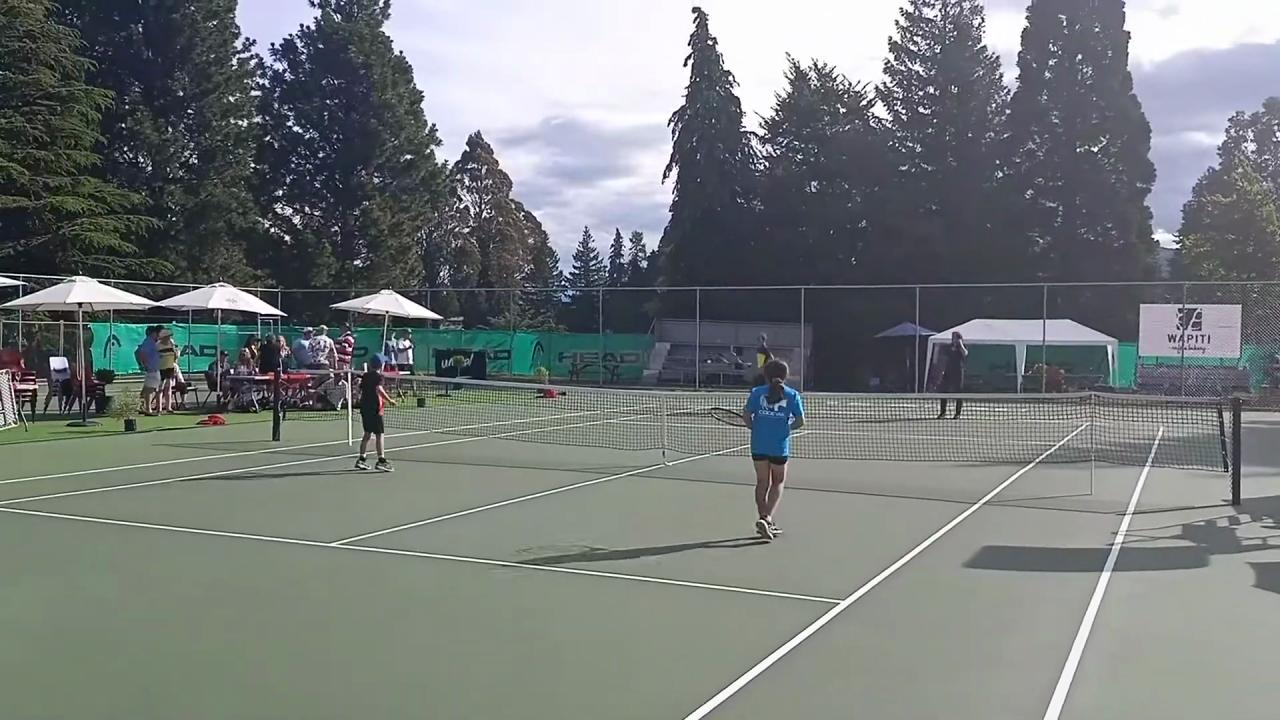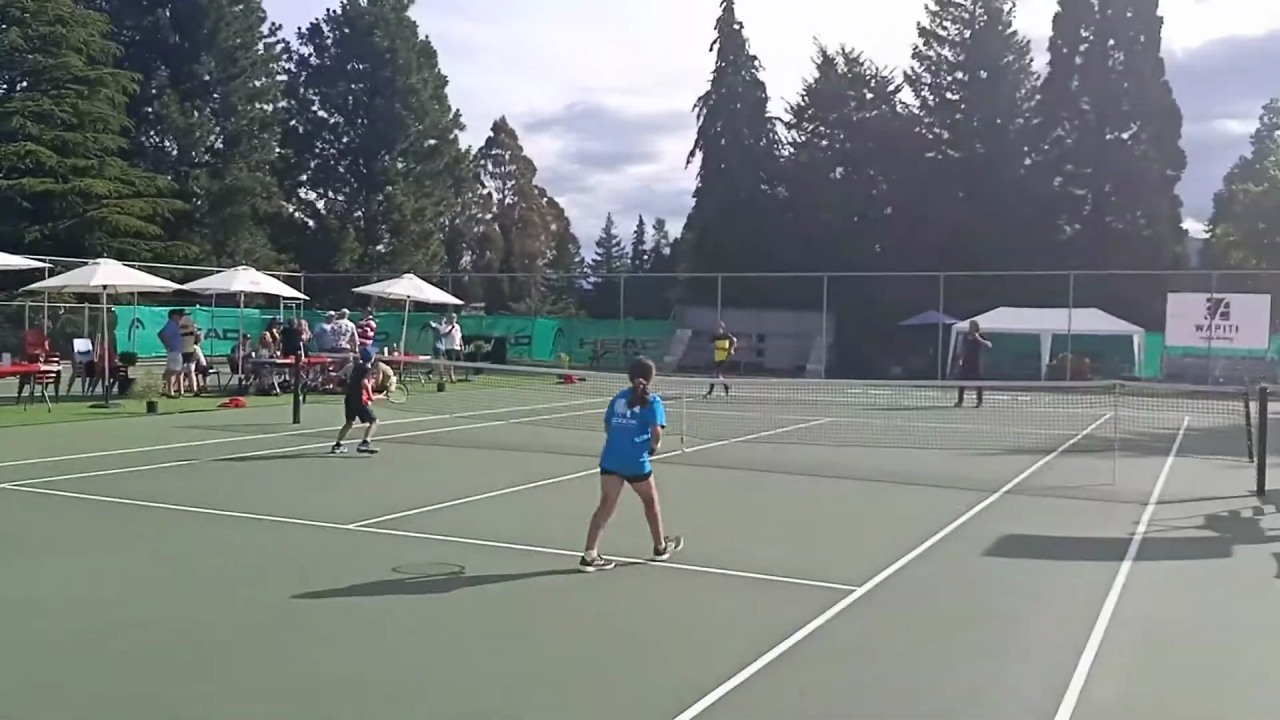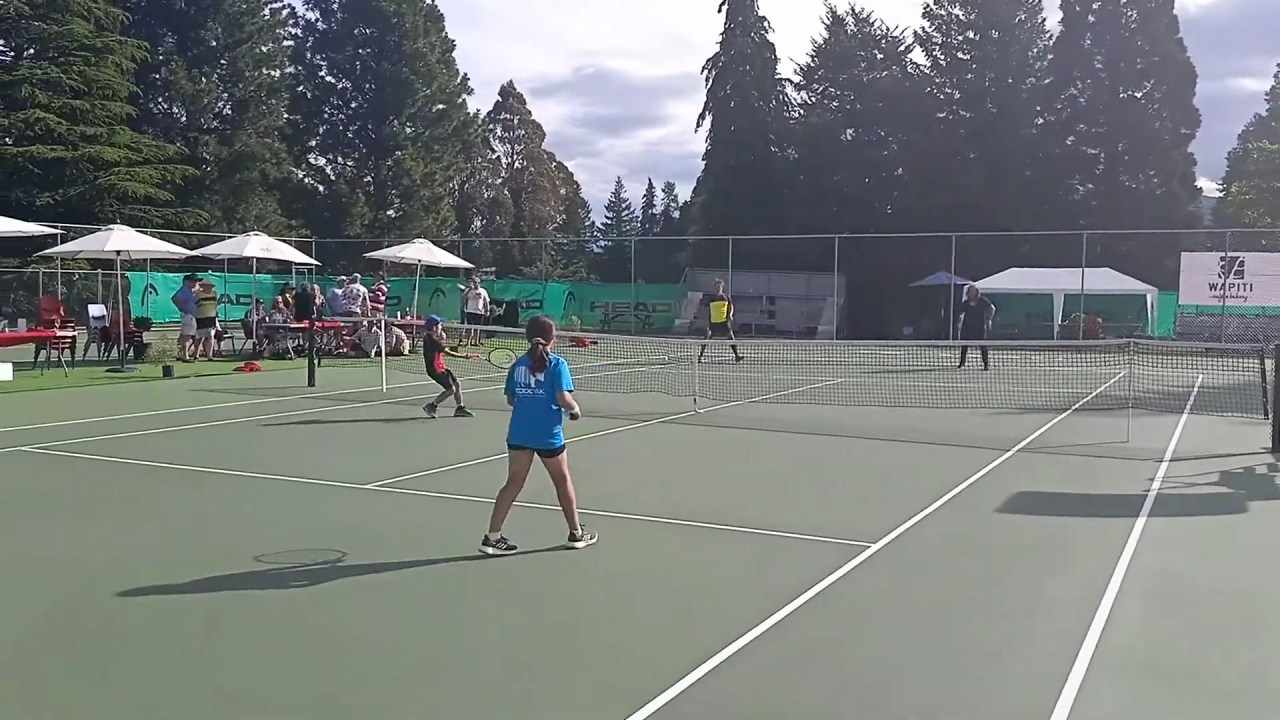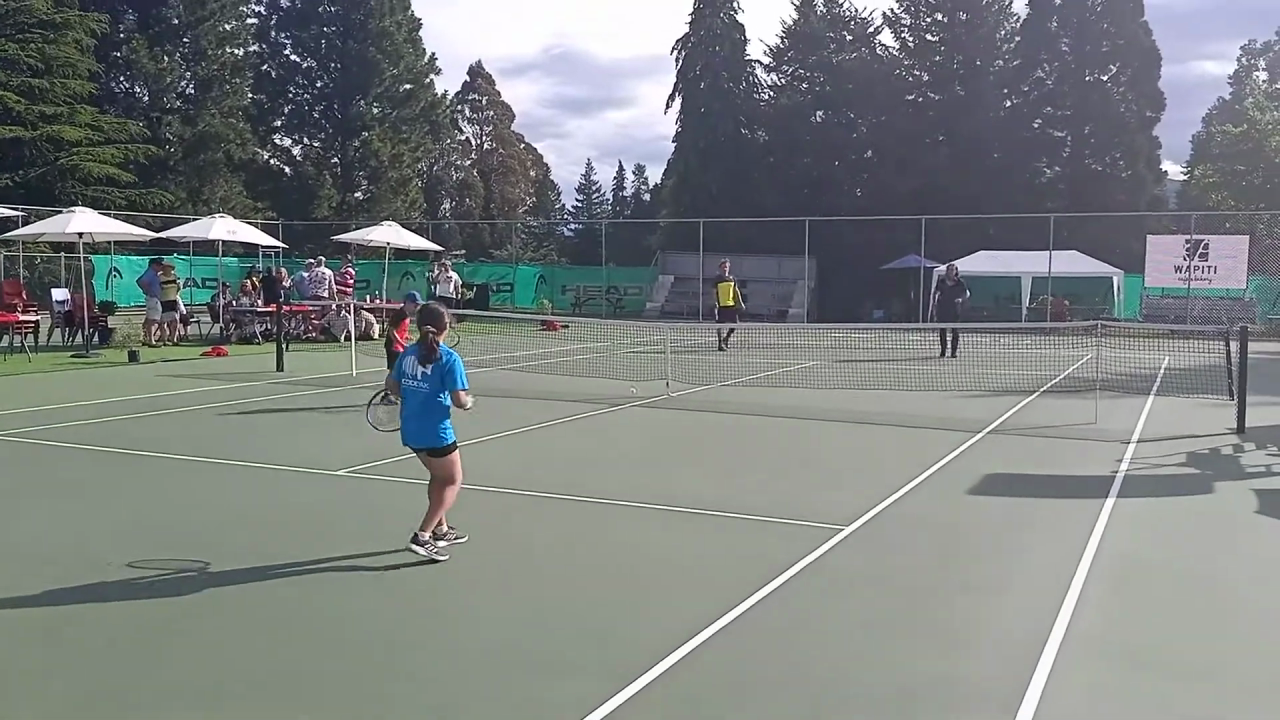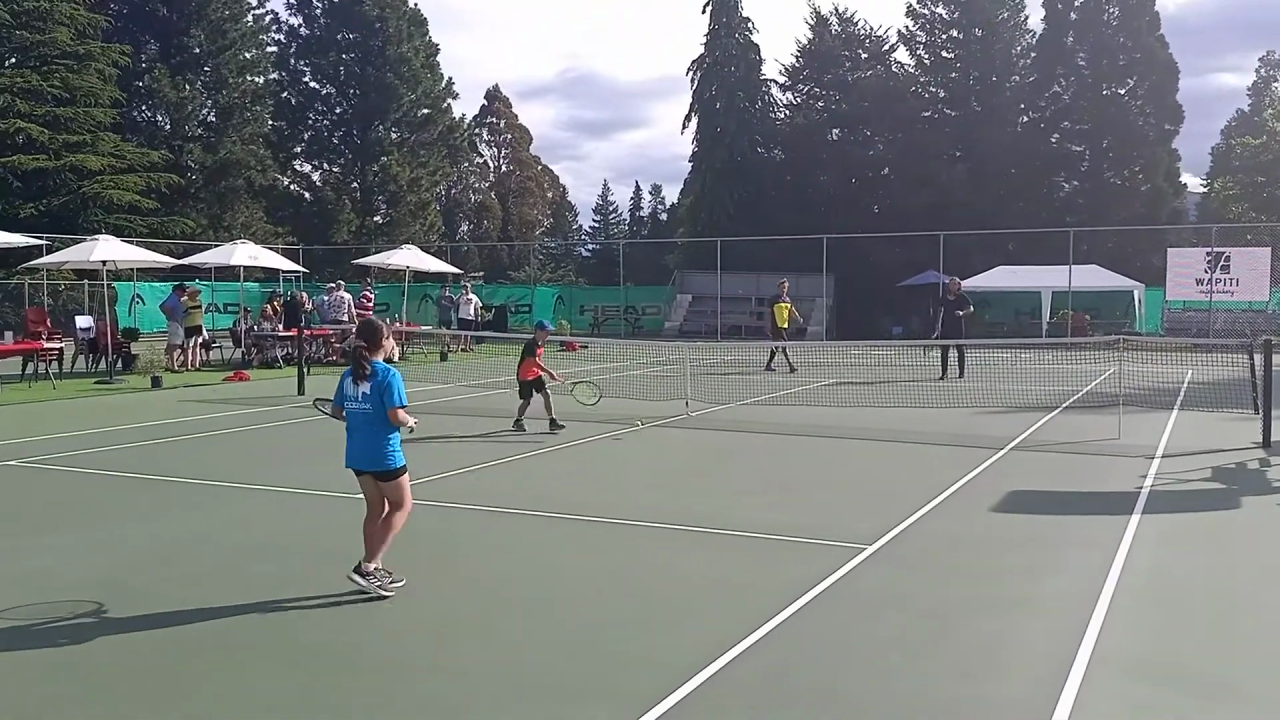
dt=1s
person 1, frame 1
left shoulder: (757, 392)
right shoulder: (792, 394)
left elbow: (746, 416)
right elbow: (800, 421)
left hip: (759, 445)
right hip: (778, 446)
left knee: (763, 482)
right knee: (778, 483)
left ankle: (763, 519)
right ankle: (767, 519)
person 1, frame 2
left shoulder: (618, 397)
right shoulder: (652, 401)
left elbow: (607, 426)
right elbow: (656, 433)
right wrist: (654, 445)
left hip: (610, 458)
right hip: (635, 461)
left knee: (606, 505)
right knee: (650, 501)
left ankle: (589, 555)
right ankle: (660, 546)
person 1, frame 3
left shoulder: (518, 364)
right shoulder: (556, 364)
left elbow: (511, 399)
right elbow: (563, 398)
right wrist: (575, 409)
left hip: (518, 433)
right hip: (547, 434)
left knee: (514, 483)
right knee: (562, 481)
left ankle: (492, 537)
right ankle: (576, 533)
person 1, frame 4
left shoulder: (408, 353)
right shoulder: (449, 359)
left elbow: (392, 386)
right elbow: (458, 401)
right wrist: (468, 403)
left hip: (411, 429)
right hip: (435, 430)
left knee: (439, 477)
right knee: (452, 482)
left ankle: (440, 530)
right ankle: (422, 537)
person 1, frame 5
left shoulder: (349, 374)
right shoulder: (388, 374)
left elbow: (337, 411)
right elbow: (396, 417)
right wrist: (409, 421)
left hip: (357, 453)
right hip: (385, 453)
left knee: (375, 509)
right knee: (401, 506)
left ankle: (371, 569)
right ankle: (368, 566)
